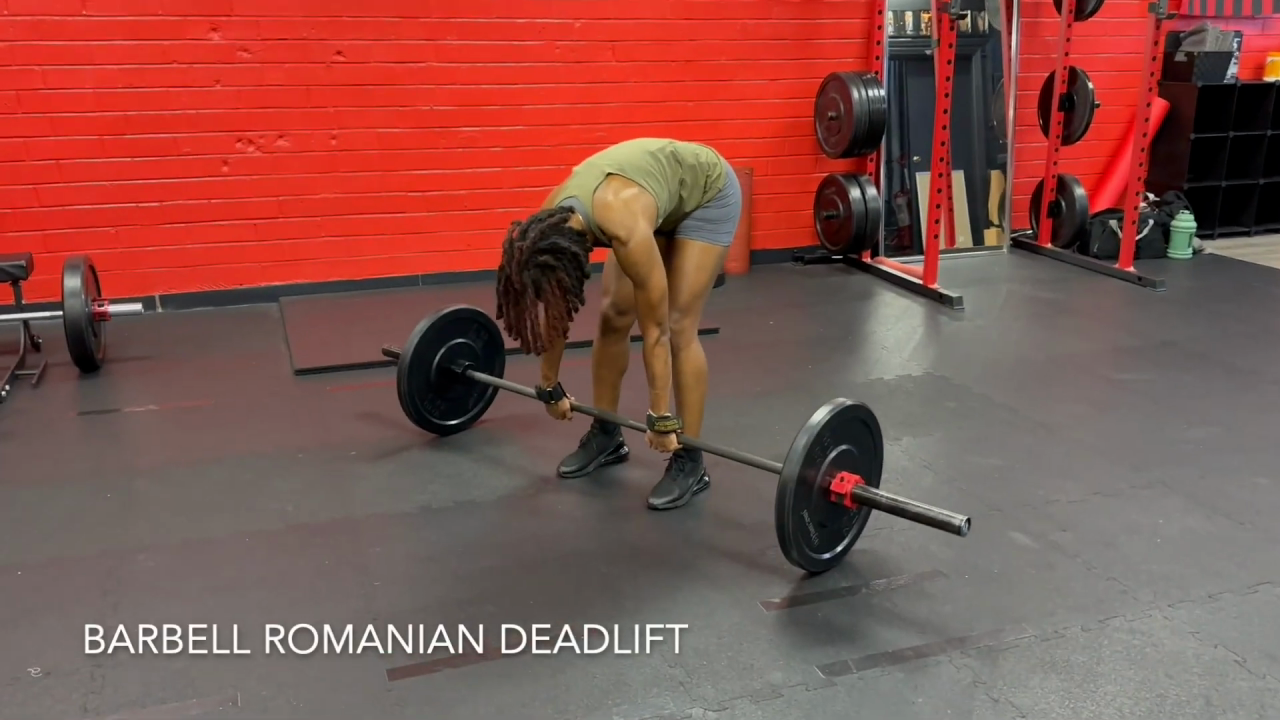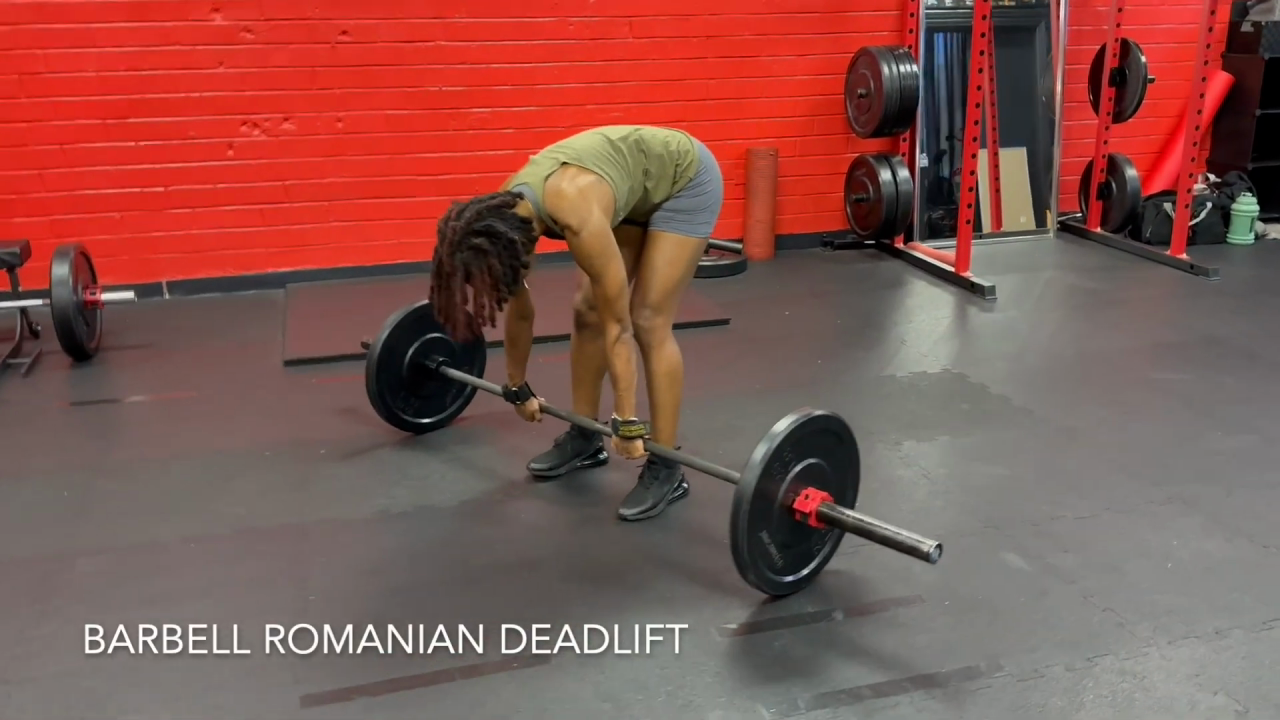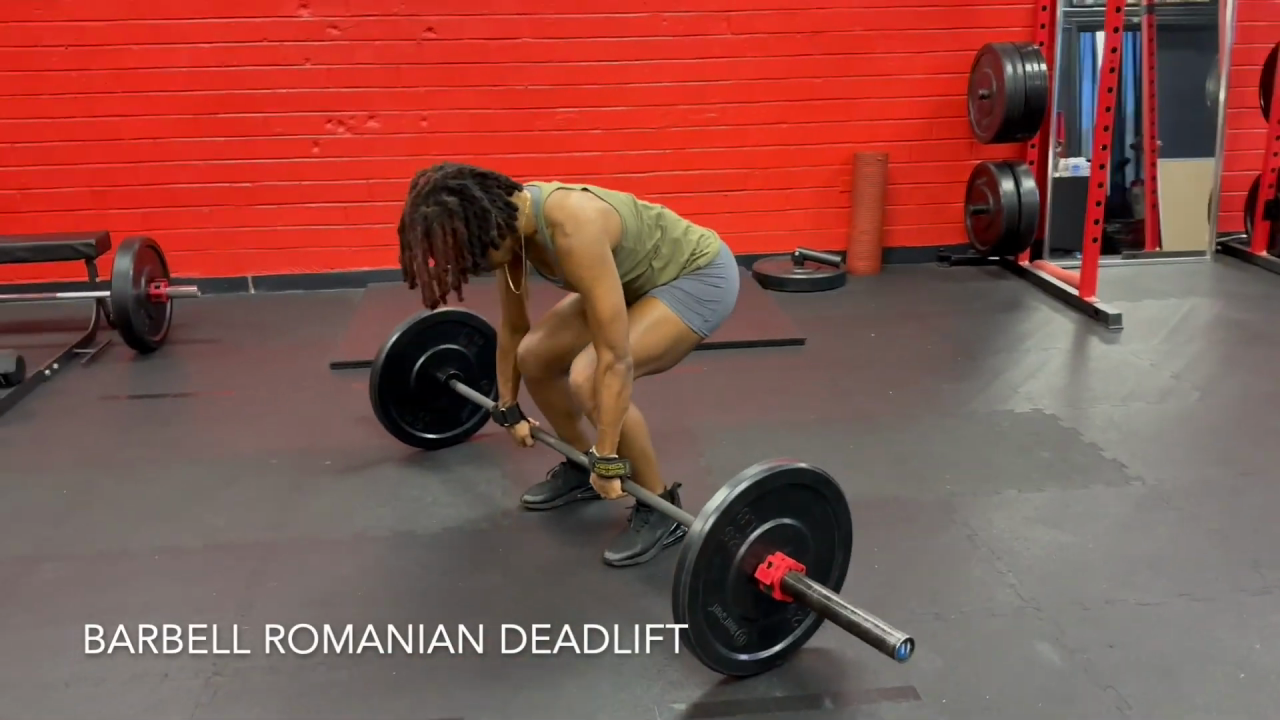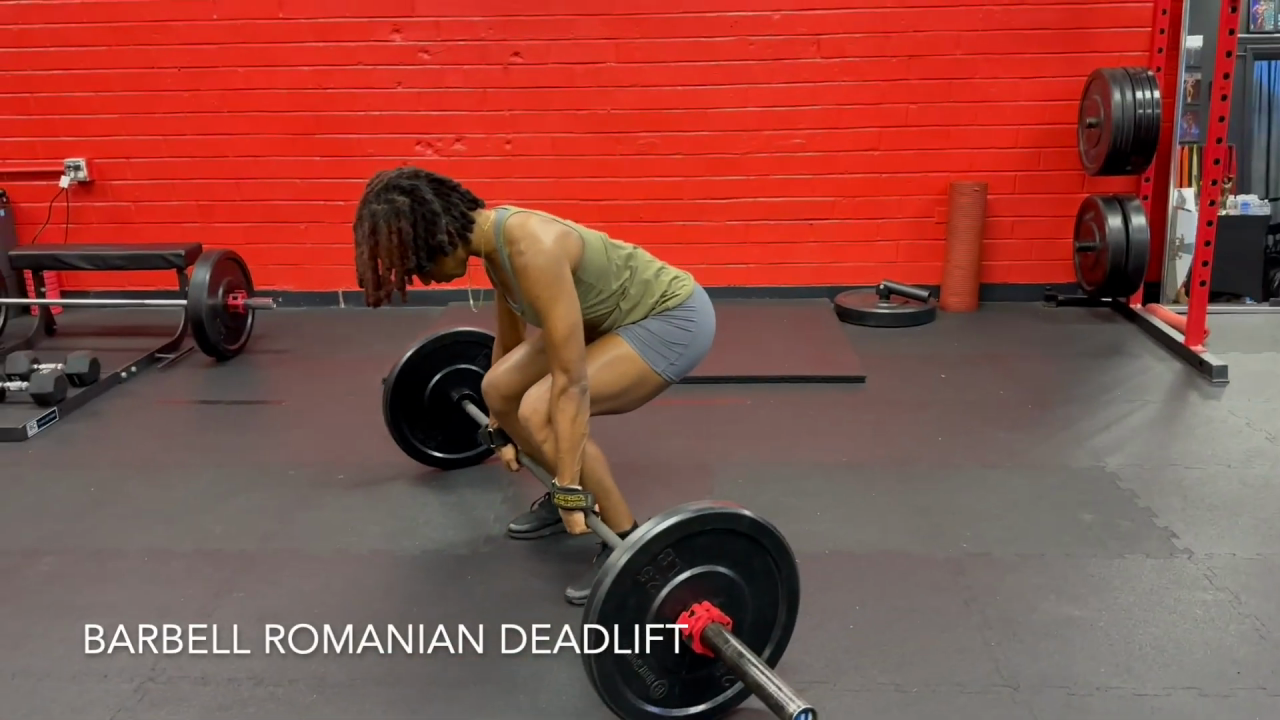
dt=1s
person 1, frame 1
left shoulder: (624, 225)
right shoulder: (551, 224)
left elbow: (655, 329)
right elbow: (553, 312)
left wrist: (662, 419)
right wrist: (550, 388)
left hip: (708, 193)
right hip: (663, 189)
left knee: (677, 325)
right knee: (613, 315)
left ankle: (689, 462)
right ankle: (606, 435)
person 1, frame 2
left shoulder: (576, 214)
right shoulder: (505, 214)
left elbow: (617, 325)
right elbow: (519, 310)
left wrist: (627, 424)
right wrist: (517, 388)
left hip: (685, 180)
right hip: (636, 185)
left knee: (647, 321)
right knee: (587, 312)
left ankle: (666, 469)
right ankle: (584, 438)
person 1, frame 3
left shoulder: (573, 229)
right shoulder: (510, 217)
left elbow: (614, 356)
right elbow: (512, 326)
left wrist: (608, 461)
right wrist: (508, 408)
left hip: (701, 275)
right hip: (642, 275)
left knee: (588, 379)
right knee: (534, 357)
left ankle: (660, 508)
right ankle: (581, 468)
person 1, frame 4
left shoulder: (532, 250)
right shoulder: (491, 238)
left elbow: (572, 381)
right elbow: (508, 339)
left wrist: (570, 489)
right wrist: (499, 430)
left hip: (675, 317)
right hip: (616, 315)
left knee: (539, 411)
right knee: (499, 388)
right ankle: (567, 499)
